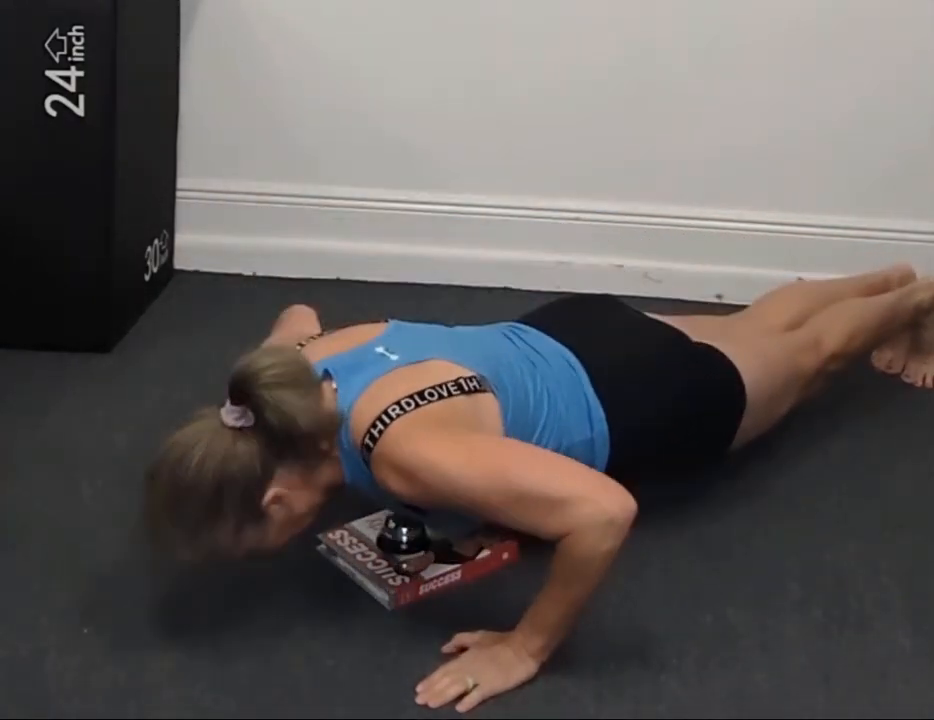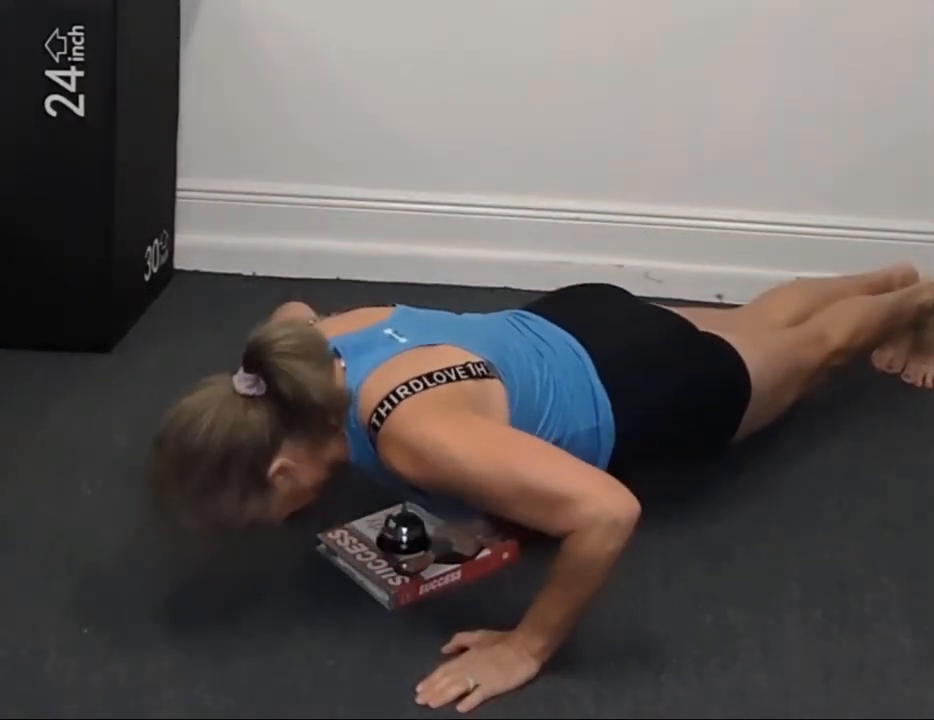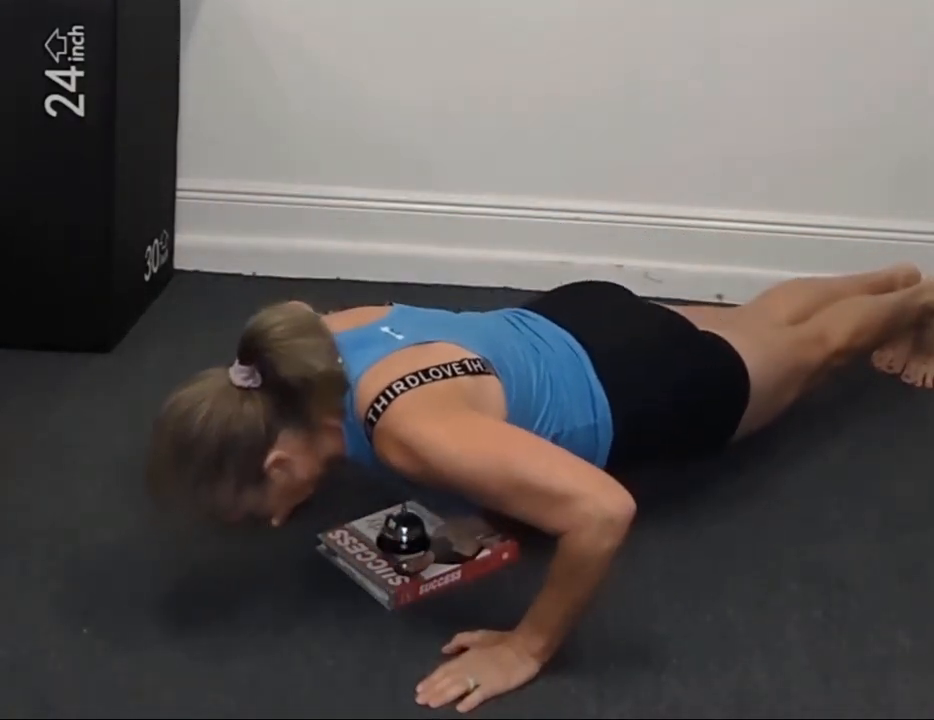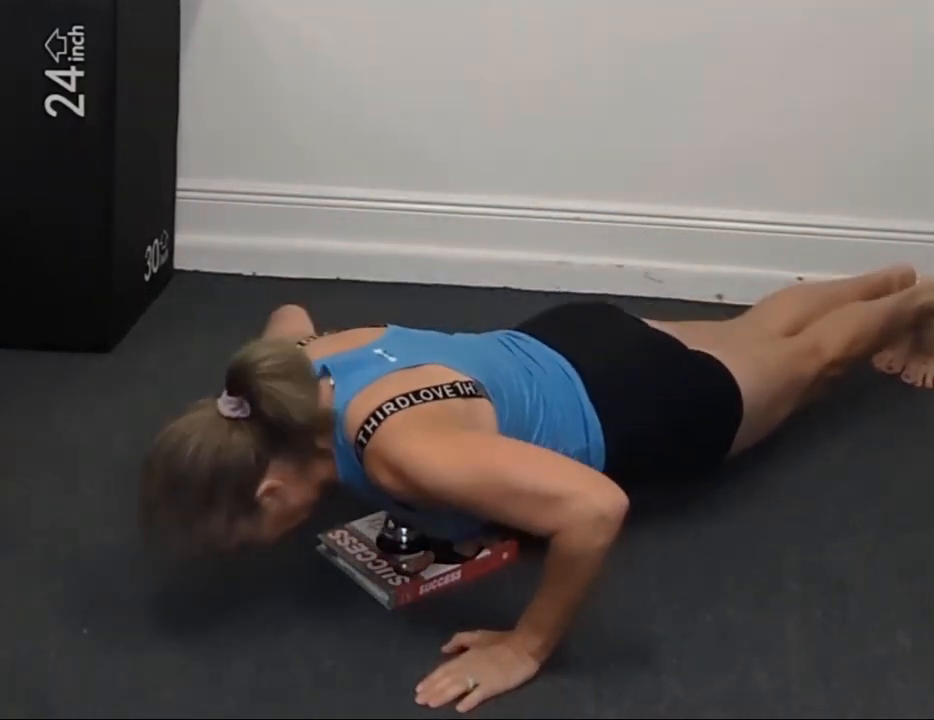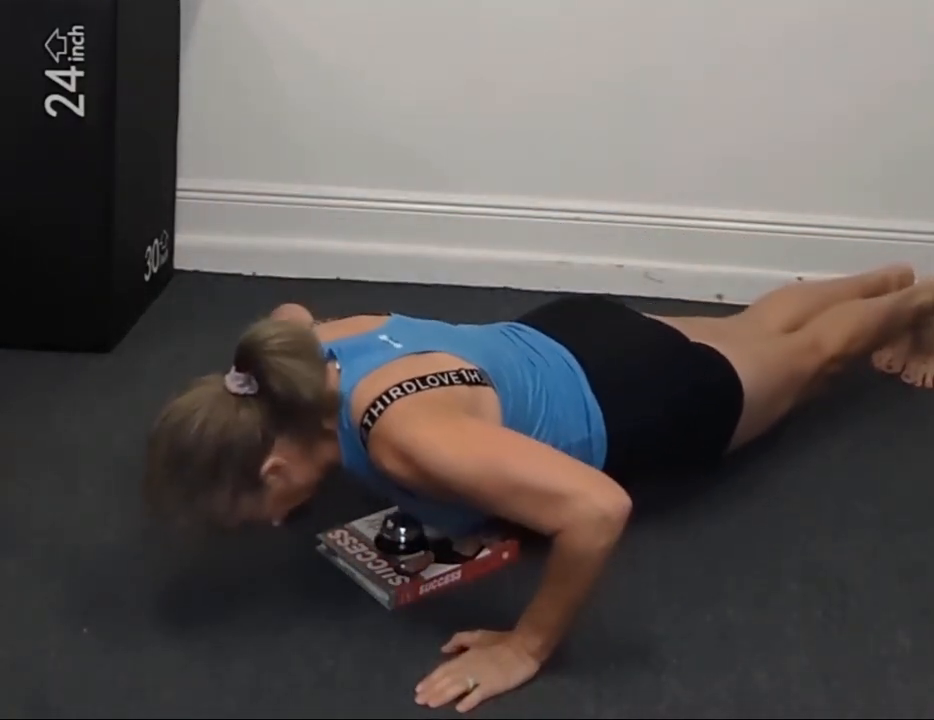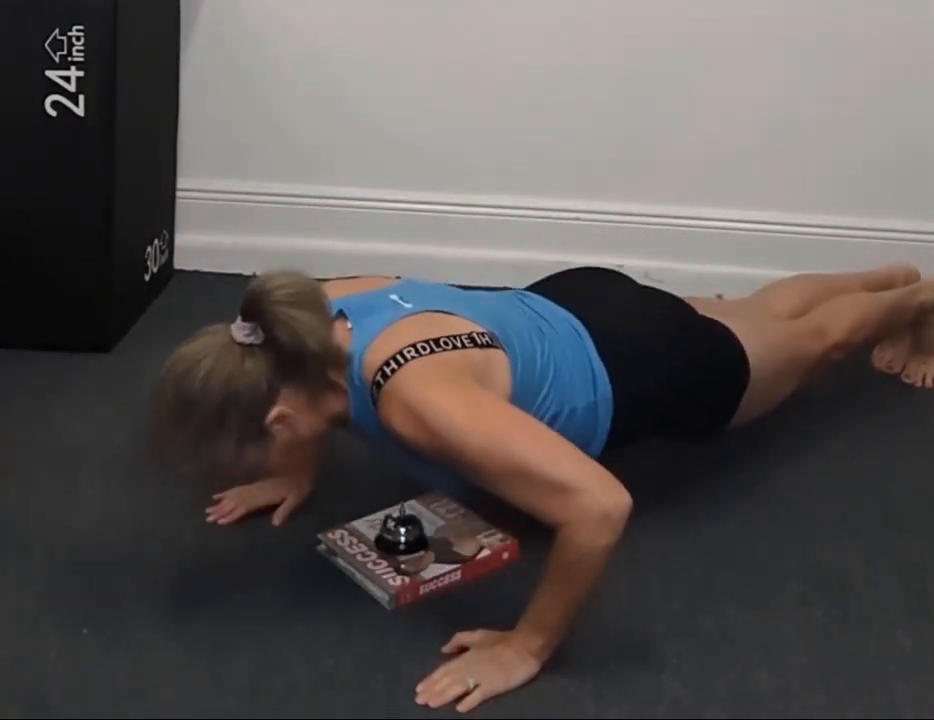
dt=0.2s
person 1, frame 1
left shoulder: (403, 451)
right shoulder: (298, 374)
left elbow: (606, 512)
right elbow: (296, 316)
left wrist: (525, 648)
right wrist: (294, 465)
left hip: (633, 402)
right hip: (563, 337)
left knee: (810, 350)
right knee: (753, 325)
person 1, frame 2
left shoulder: (412, 435)
right shoulder: (306, 350)
left elbow: (609, 512)
left wrist: (527, 647)
right wrist: (297, 456)
left hip: (643, 393)
right hip: (572, 328)
left knee: (812, 346)
right knee: (755, 320)
person 1, frame 3
left shoulder: (409, 431)
right shoulder: (311, 353)
left elbow: (605, 509)
left wrist: (529, 646)
right wrist: (300, 483)
left hip: (641, 393)
right hip: (571, 327)
left knee: (812, 345)
right knee: (756, 317)
person 1, frame 4
left shoulder: (399, 449)
right shoulder: (299, 374)
left elbow: (597, 507)
right elbow: (288, 317)
left wrist: (527, 647)
right wrist: (292, 458)
left hip: (632, 410)
right hip: (561, 346)
left knee: (809, 356)
right knee: (750, 330)
person 1, frame 5
left shoulder: (404, 436)
right shoulder: (300, 362)
left elbow: (601, 509)
left wrist: (525, 647)
right wrist: (301, 453)
left hip: (632, 405)
right hip: (563, 339)
left knee: (805, 352)
right knee: (749, 327)
person 1, frame 6
left shoulder: (413, 399)
right shoulder: (310, 317)
left elbow: (602, 506)
left wrist: (526, 647)
right wrist: (300, 469)
left hip: (638, 372)
right hip: (568, 312)
left knee: (811, 336)
right knee: (755, 311)
